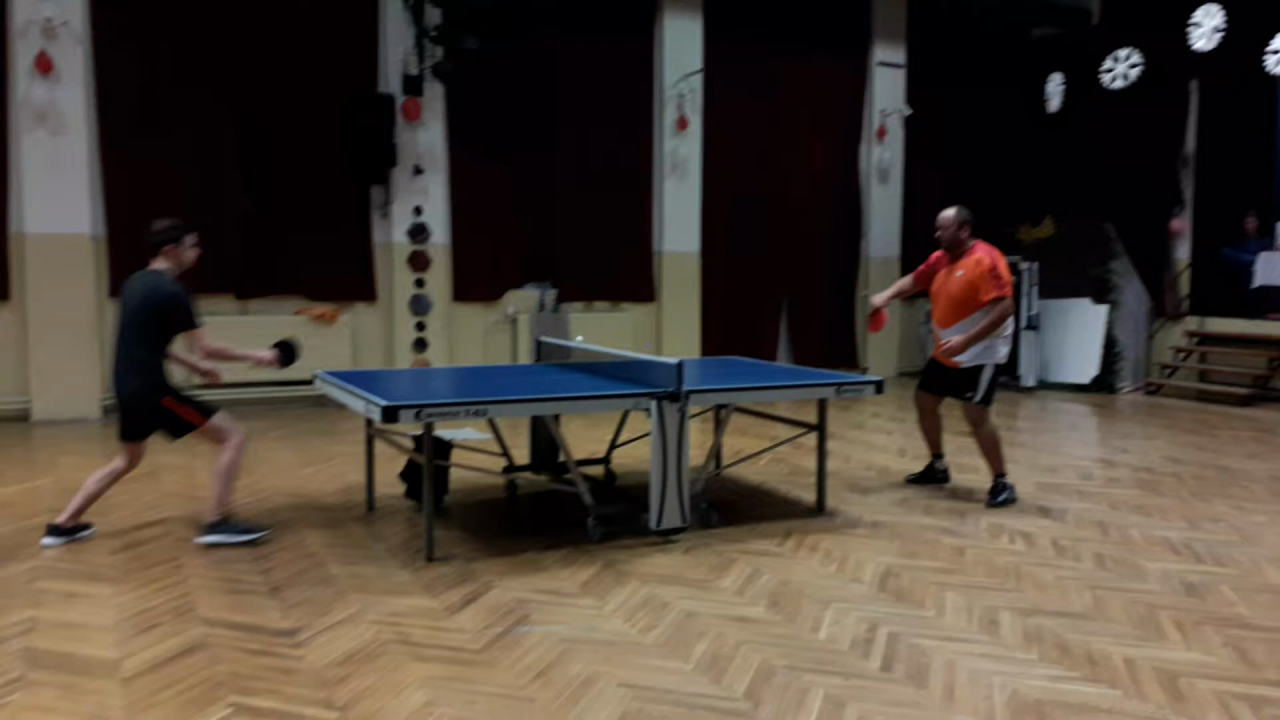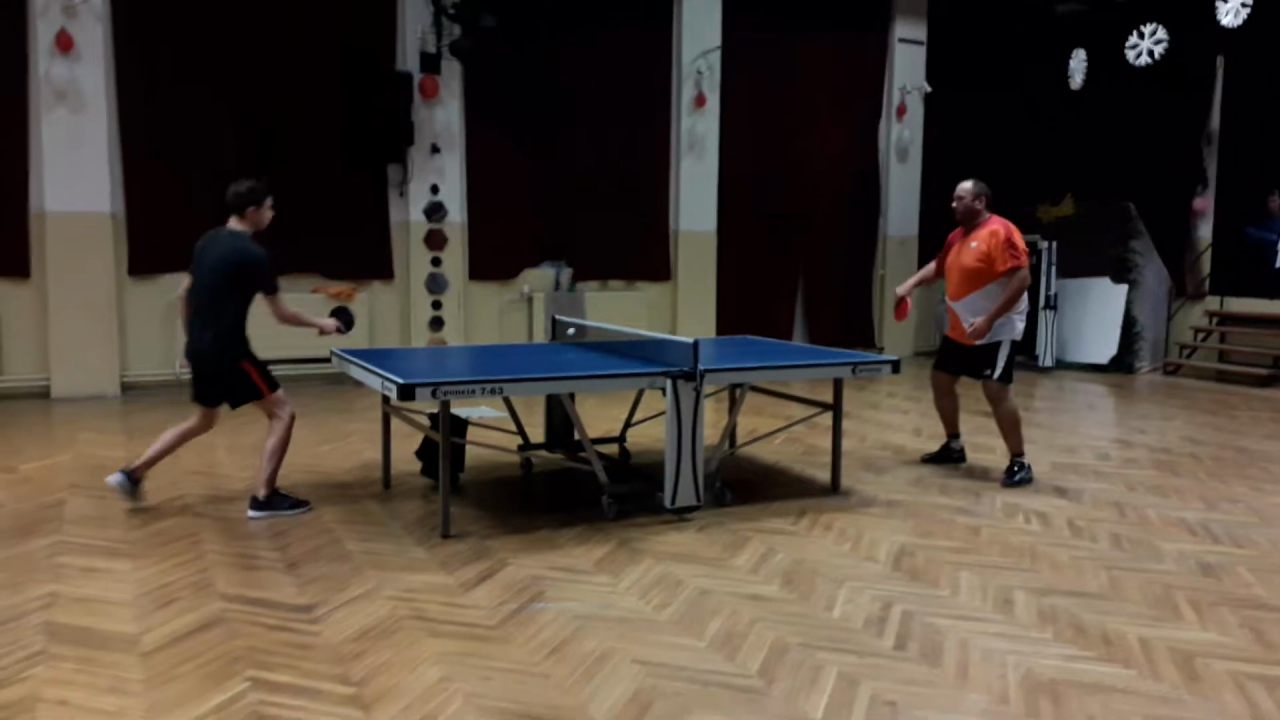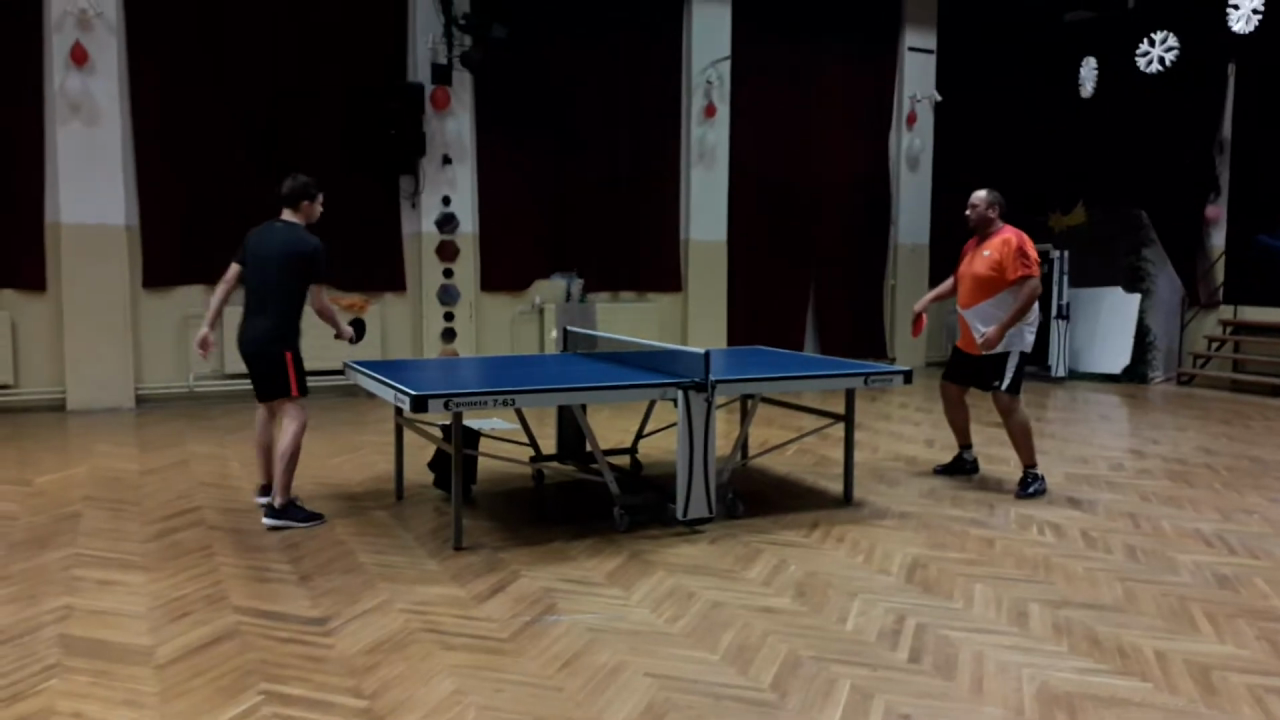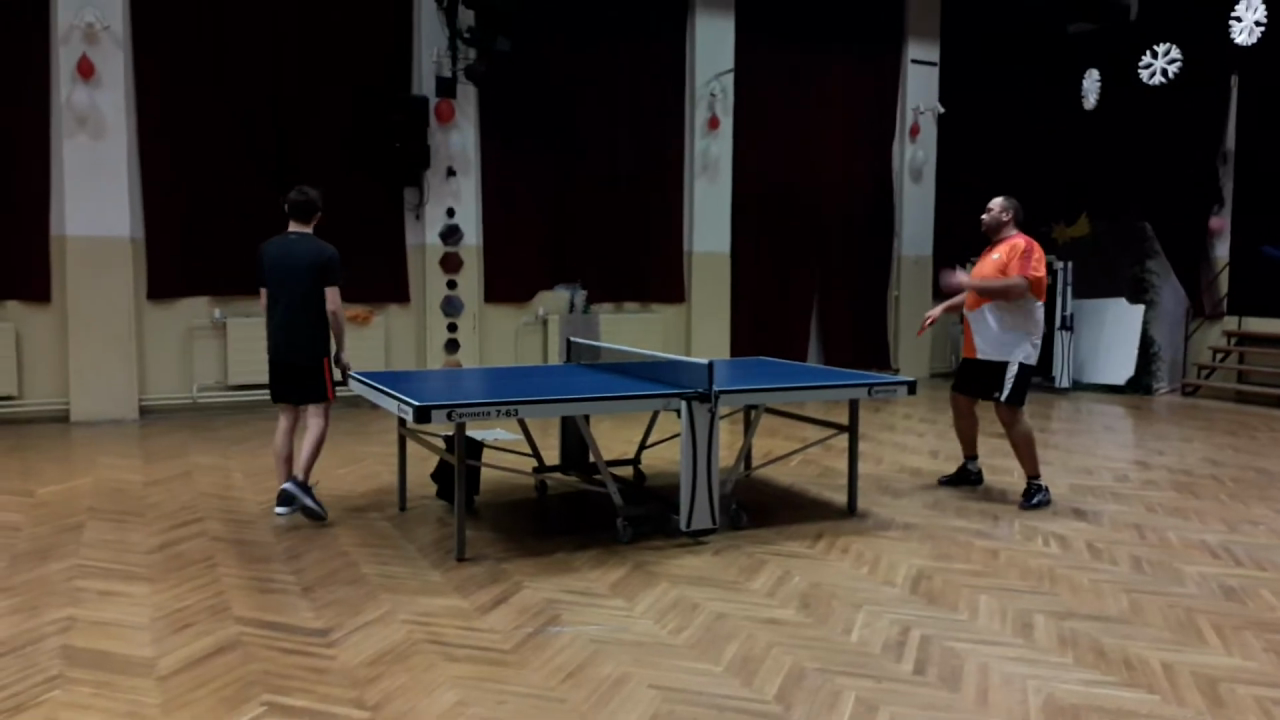
dt=0.3s
person 1, frame 1
left shoulder: (135, 283)
right shoulder: (171, 293)
right elbow: (205, 348)
left wrist: (192, 364)
right wrist: (254, 356)
left hip: (128, 389)
right hip: (152, 391)
left knee: (127, 459)
right knee: (232, 437)
left ankle: (63, 525)
right ankle: (216, 523)
person 1, frame 2
left shoulder: (206, 242)
right shoulder: (253, 254)
left elbow: (185, 294)
right elbow: (281, 314)
right wrist: (320, 324)
left hip: (199, 350)
right hip: (227, 351)
left knee: (202, 421)
right knee: (282, 414)
left ankle: (133, 472)
right ankle: (263, 497)
person 1, frame 3
left shoulder: (255, 235)
right shoulder: (309, 245)
left elbow: (226, 283)
right elbow: (319, 304)
left wrist: (208, 326)
right wrist: (341, 329)
left hip: (249, 338)
right hip: (278, 341)
left knee: (267, 410)
right knee: (294, 417)
left ankle: (268, 486)
right ankle: (279, 505)
person 1, frame 4
left shoulder: (267, 250)
right shoulder: (325, 253)
left elbow: (265, 304)
right elbow: (333, 308)
right wrist: (341, 349)
left hip: (279, 348)
right hip: (312, 348)
left knee: (287, 418)
right knee: (317, 416)
left ankle: (286, 494)
right ankle: (298, 481)
person 2, frame 1
left shoulder: (987, 261)
right shoulder: (940, 259)
left elbow: (1005, 308)
right elbow: (915, 280)
left wrist: (966, 341)
right wrist: (887, 295)
left hip: (981, 352)
right hip: (947, 352)
left knee: (975, 412)
right knee: (924, 399)
left ankle: (1003, 483)
right ankle: (938, 466)
person 2, frame 2
left shoulder: (1001, 232)
right shoulder: (958, 236)
left elbow: (1022, 279)
right elbow: (938, 266)
left wrist: (989, 319)
right wrist: (911, 284)
left hip: (997, 330)
right hip: (961, 330)
left knee: (995, 391)
right knee: (940, 380)
left ankle: (1020, 463)
right ankle: (954, 446)
person 2, frame 3
left shoulder: (1013, 241)
right shoulder: (973, 245)
left elbow: (1033, 288)
right elbow: (958, 280)
left wrist: (1000, 330)
right wrist: (928, 299)
left hip: (1007, 341)
right hip: (970, 340)
left knee: (1006, 401)
right knee: (950, 390)
left ankle: (1033, 474)
right ankle: (966, 457)
person 2, frame 4
left shoulder: (1023, 247)
right shoulder: (991, 250)
left elbow: (1018, 287)
right elbow: (976, 291)
left wrist: (969, 282)
right wrist: (943, 307)
left hip: (1011, 349)
right hip: (978, 348)
left knee: (1008, 412)
right knee: (960, 401)
left ankle: (1036, 485)
right ankle: (971, 468)
